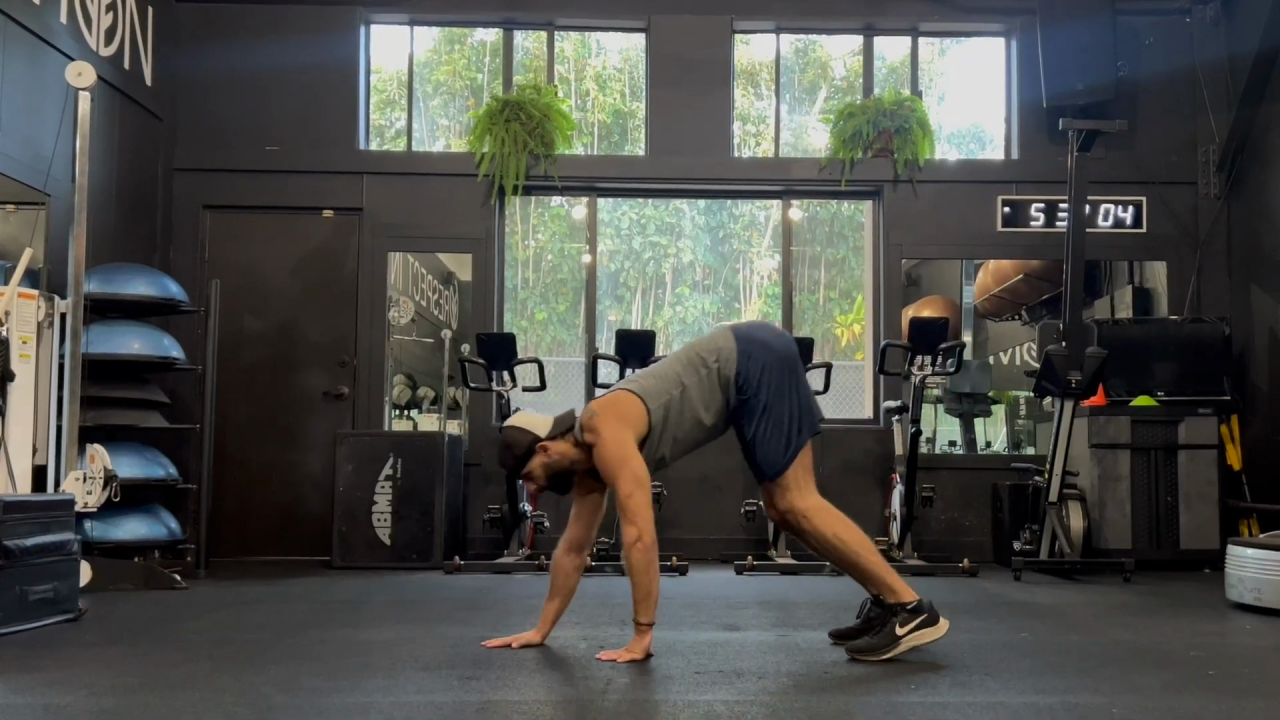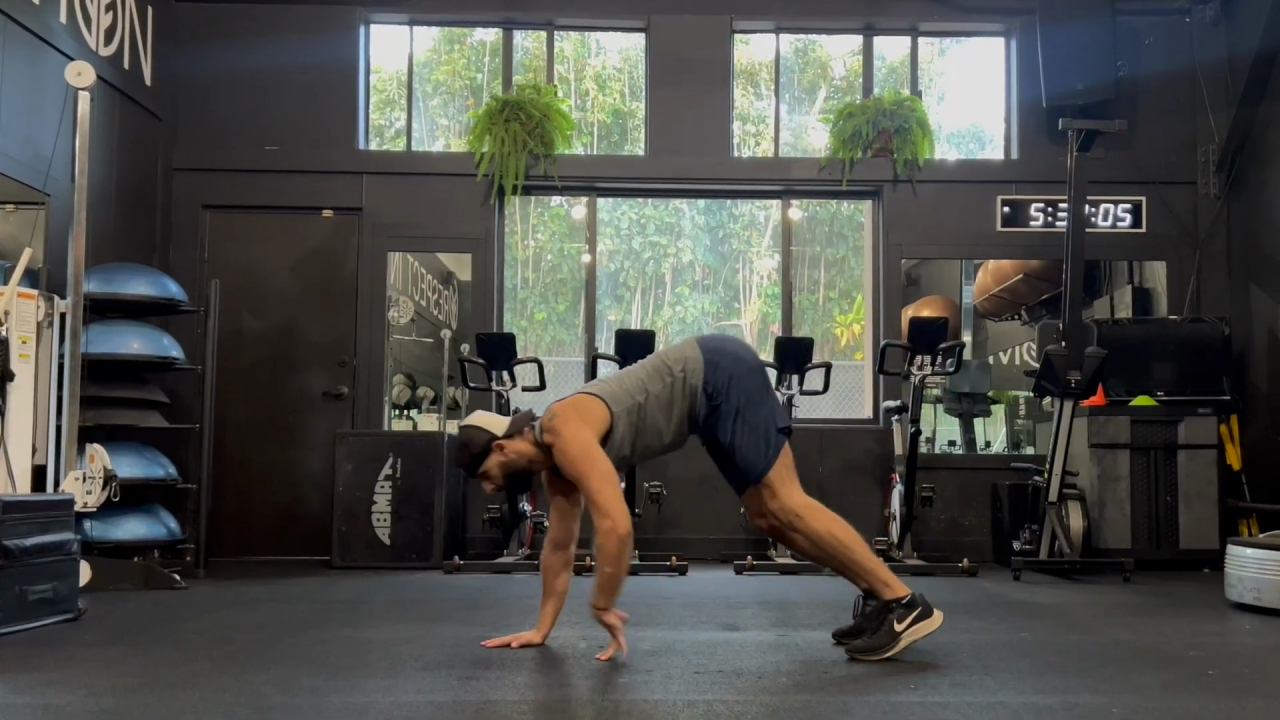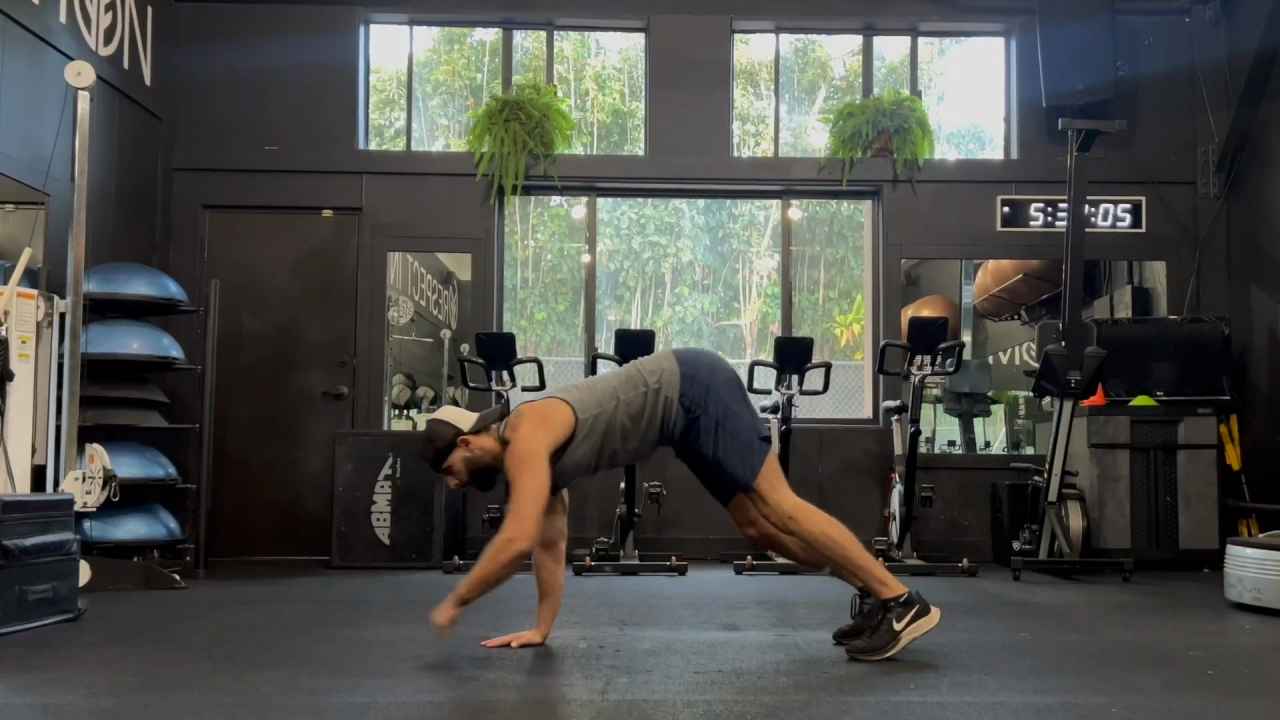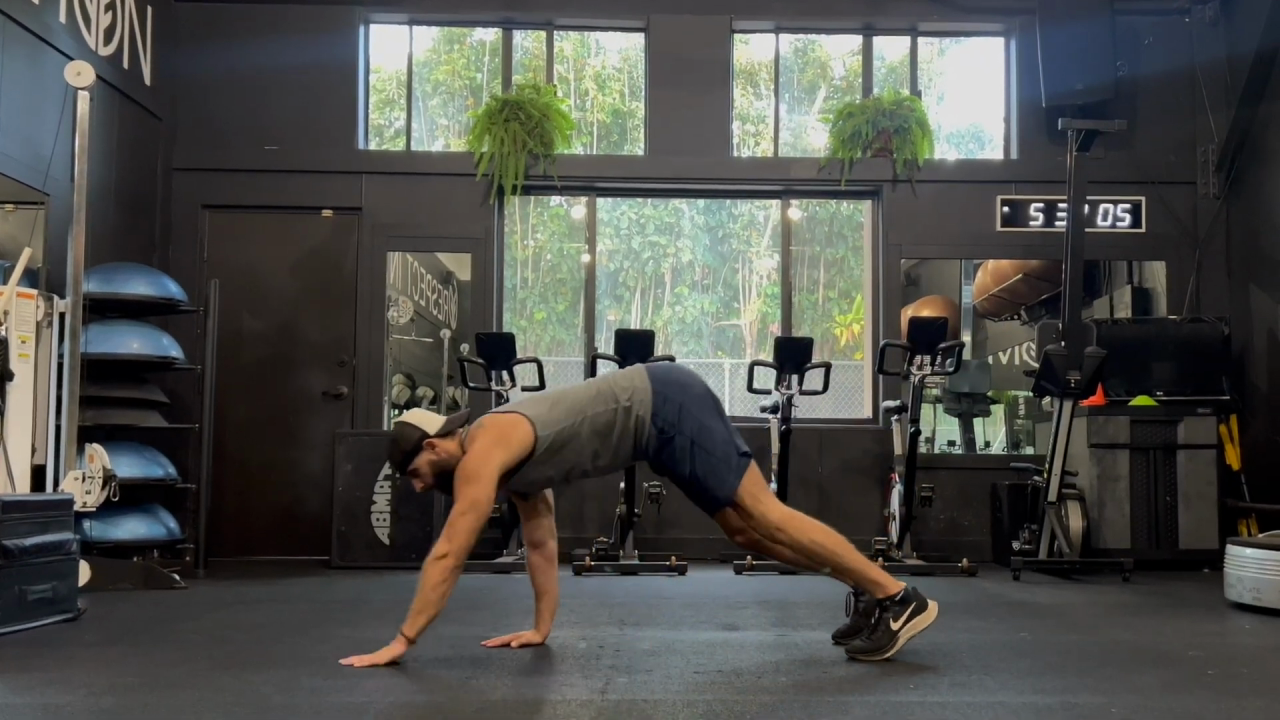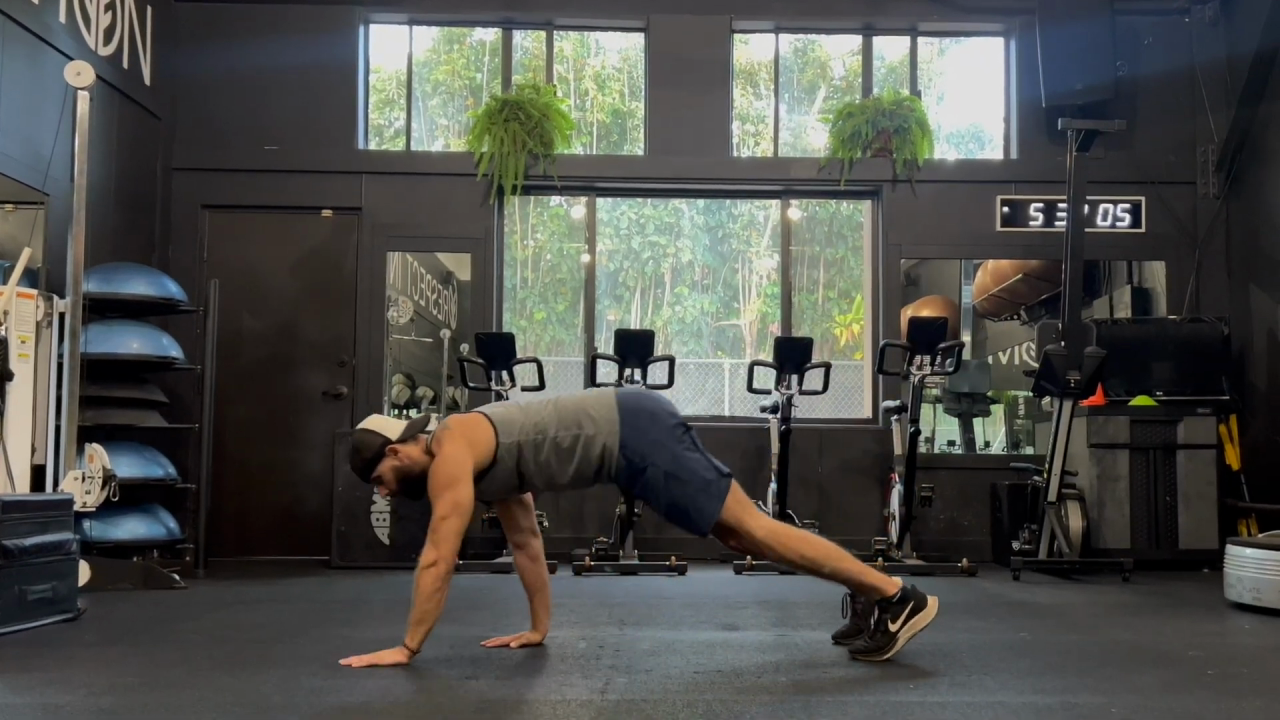
dt=0.2s
person 1, frame 1
left shoulder: (607, 437)
right shoulder: (587, 452)
left elbow: (639, 536)
right elbow: (574, 547)
left wrist: (642, 634)
right wrist: (541, 629)
left hip: (754, 360)
right hip: (750, 365)
left knee: (796, 504)
right knee: (784, 510)
left ankle: (910, 609)
right ankle: (885, 603)
person 1, frame 2
left shoulder: (566, 435)
right shoulder: (553, 457)
left elbow: (615, 526)
right elbow: (559, 544)
left wrist: (603, 607)
right wrist: (542, 627)
left hip: (718, 372)
right hip: (712, 383)
left knee: (785, 505)
right knee: (769, 517)
left ankle: (904, 604)
right ankle: (878, 597)
person 1, frame 3
left shoulder: (523, 438)
right shoulder: (531, 451)
left elbow: (518, 538)
right elbow: (546, 540)
left wrist: (456, 602)
right wrist: (542, 626)
left hip: (693, 387)
right hip: (686, 402)
left knee: (778, 510)
right knee: (757, 526)
left ankle: (902, 602)
right ankle: (875, 596)
person 1, frame 4
left shoulder: (483, 450)
right shoulder: (508, 465)
left elbow: (448, 554)
right elbow: (541, 543)
left wrist: (402, 641)
right wrist: (542, 627)
left hip: (667, 405)
right hip: (659, 414)
left knee: (763, 516)
right knee: (744, 529)
left ankle: (898, 599)
right ankle: (868, 593)
person 1, frame 5
left shoulder: (449, 453)
right shoulder: (482, 463)
left elbow: (437, 560)
right elbow: (525, 541)
left wrist: (406, 648)
right wrist: (540, 627)
left hip: (632, 433)
right hip: (633, 425)
left knee: (748, 529)
right knee: (741, 536)
left ankle: (896, 597)
right ankle: (867, 591)
